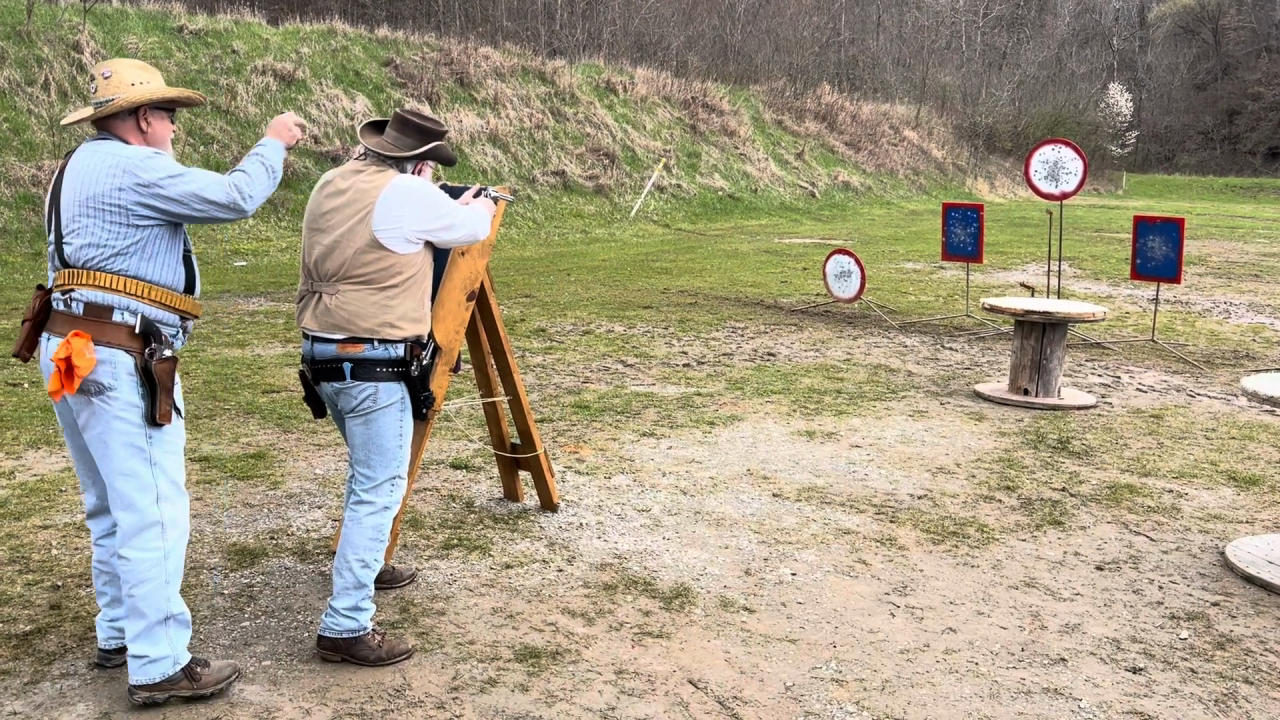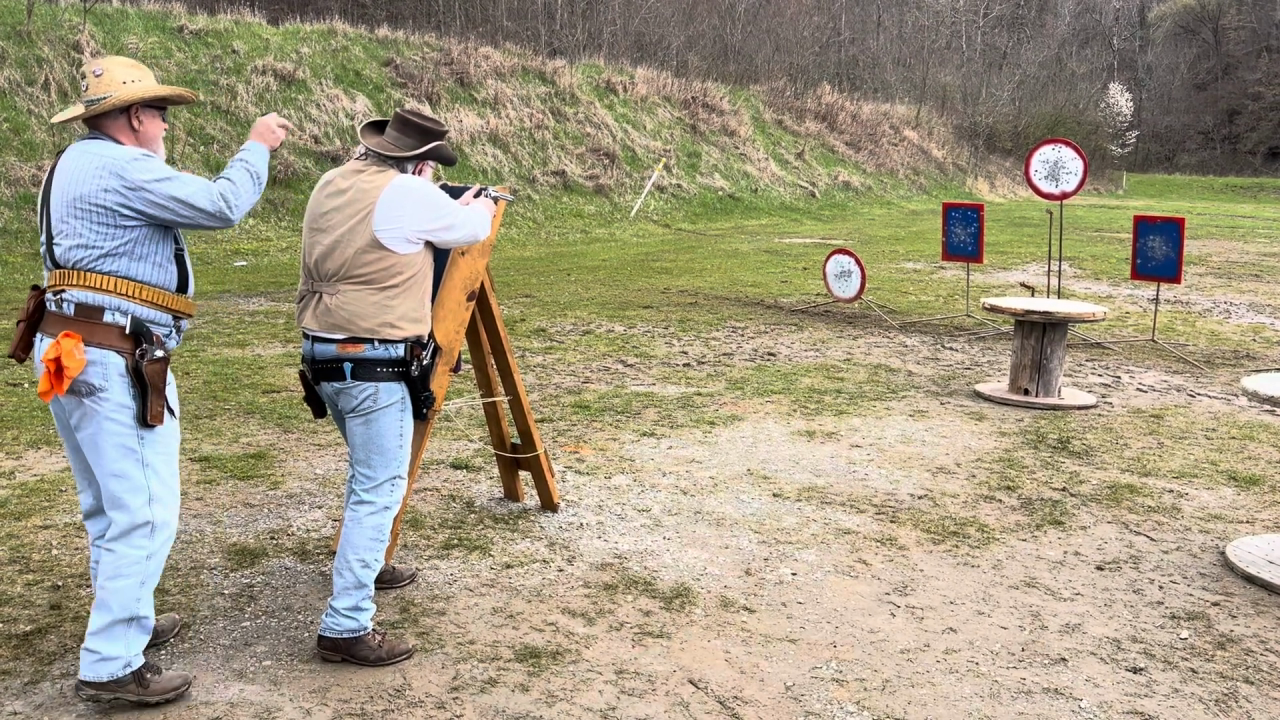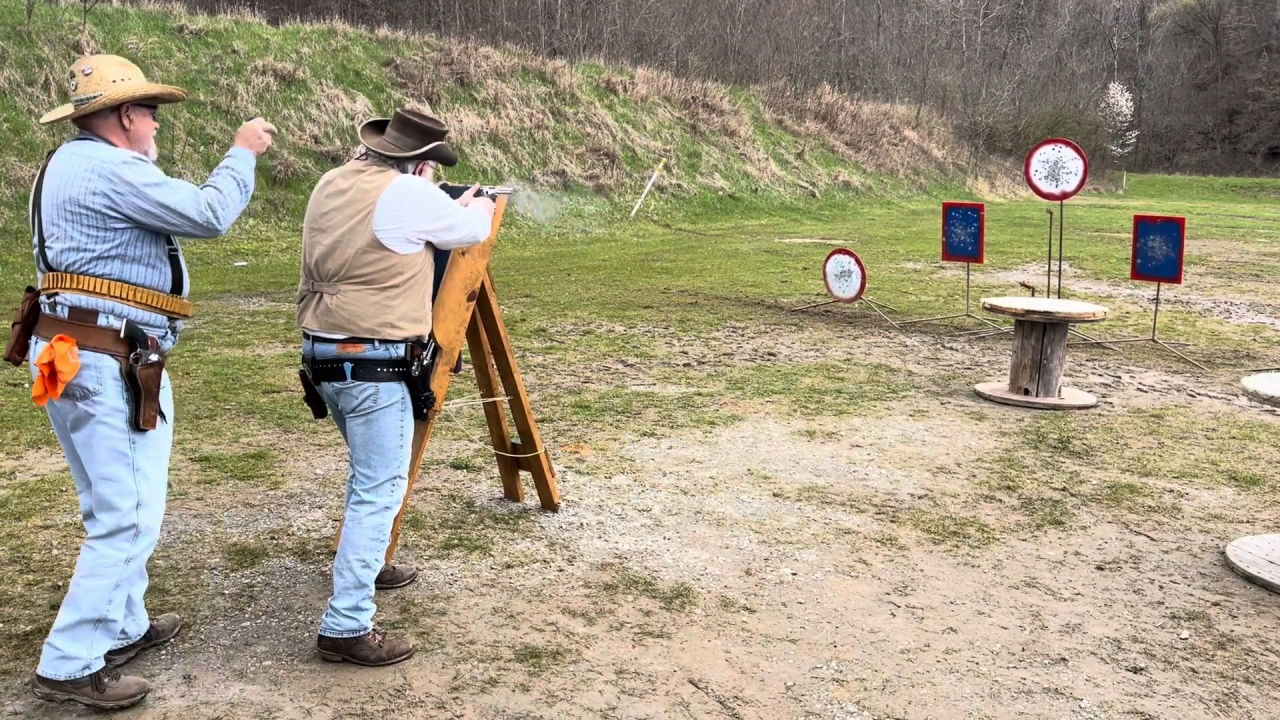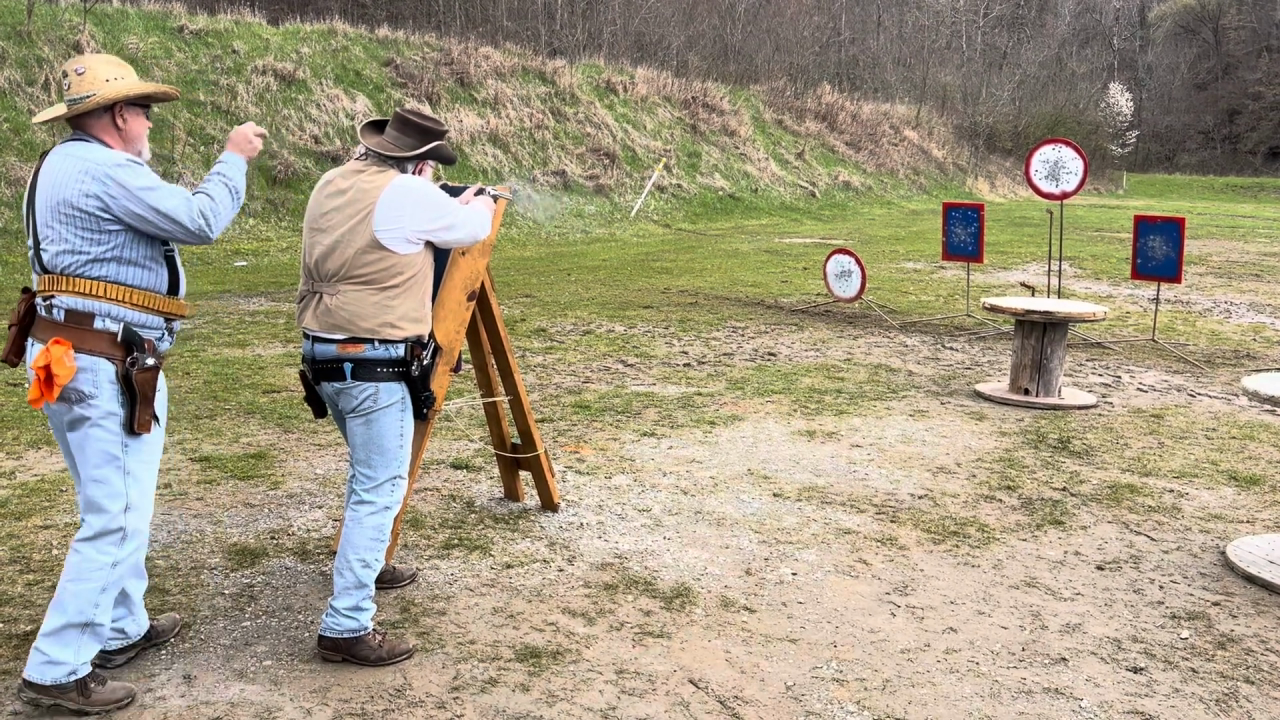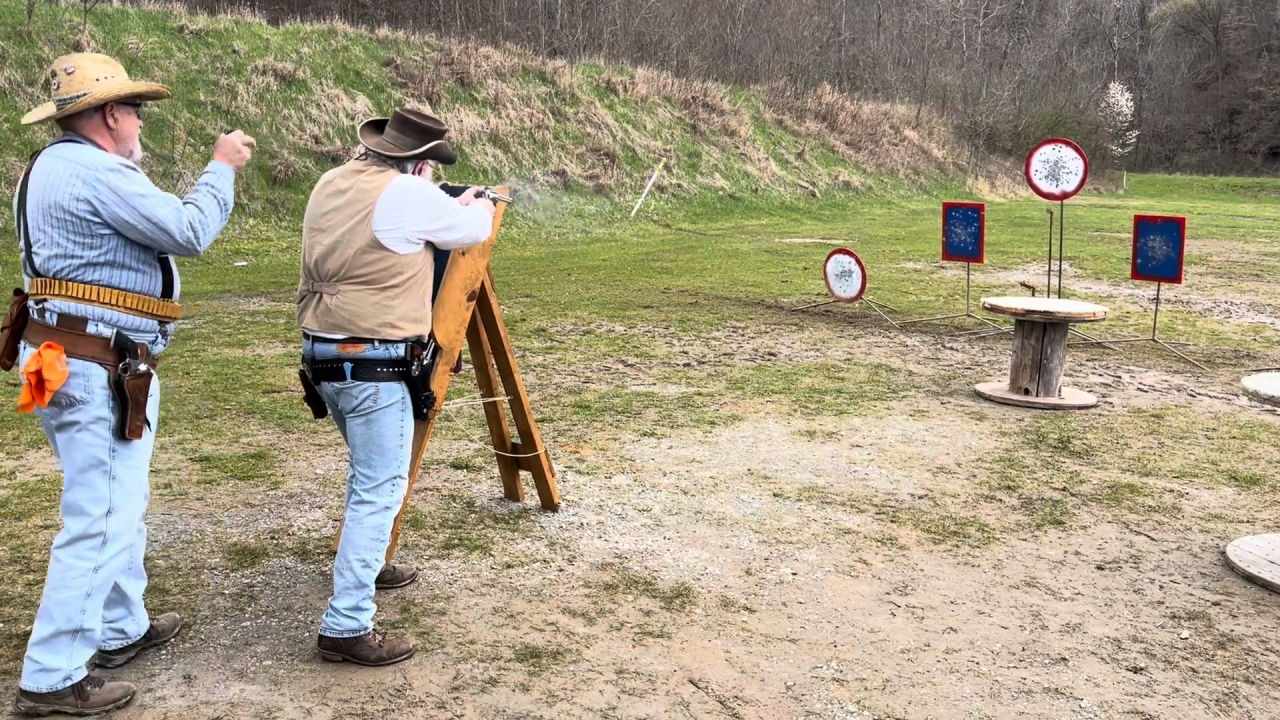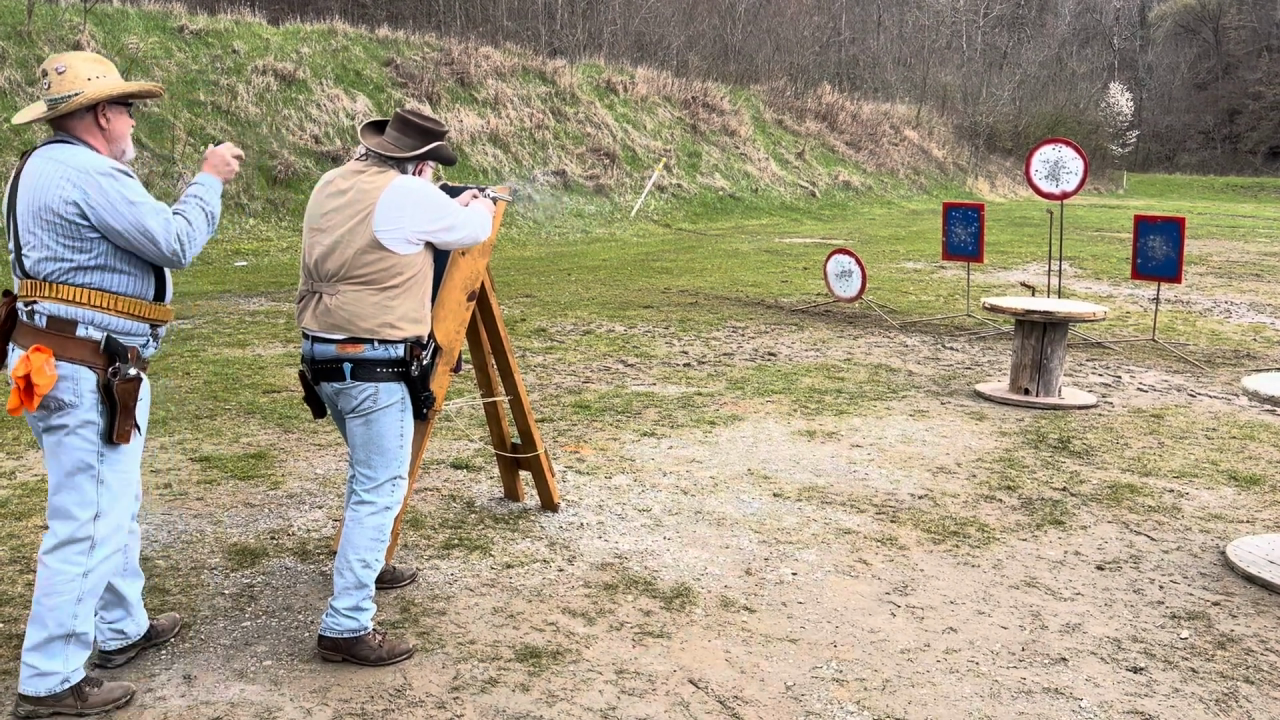
dt=0.1s
person 1, frame 1
left shoulder: (77, 169)
right shoulder: (133, 167)
right elbow: (236, 197)
right wrist: (273, 143)
left hip: (73, 349)
right hip: (122, 359)
left knee: (112, 508)
right knee: (153, 511)
left ankle: (123, 627)
right ankle: (159, 664)
person 1, frame 2
left shoulder: (71, 168)
right shoulder: (121, 167)
right elbow: (222, 204)
right wrist: (258, 145)
left hip: (68, 350)
right hip: (114, 359)
left knee: (108, 507)
right knee: (143, 511)
left ankle: (121, 630)
right ankle: (111, 666)
person 1, frame 3
left shoulder: (61, 169)
right shoulder: (111, 169)
right elbow: (209, 215)
right wrist: (243, 151)
left hip: (67, 352)
right hip: (109, 361)
left knee: (110, 507)
right knee: (127, 516)
left ankle: (123, 627)
right ankle: (70, 665)
person 1, frame 4
left shoulder: (55, 169)
right shoulder: (105, 171)
right elbow: (202, 221)
right wrist: (234, 156)
left hip: (63, 354)
right hip: (105, 365)
left knee: (109, 509)
right knee: (116, 520)
left ankle: (121, 628)
right ankle: (57, 670)
person 1, frame 5
right shoulder: (97, 172)
right elbow: (189, 233)
right wrist: (221, 165)
left hip: (56, 357)
right hip: (97, 367)
left knee: (116, 507)
right knee: (97, 523)
left ankle: (122, 629)
person 1, frame 6
right shoulder: (89, 176)
right elbow: (177, 243)
right wrist: (211, 179)
right hip: (87, 371)
left knee: (109, 508)
right knee: (86, 527)
left ankle: (121, 629)
person 2, frame 1
left shoulder: (330, 185)
right shoulder: (405, 194)
right elbow: (470, 229)
left wrist: (452, 205)
right wrist: (480, 206)
left hip: (325, 357)
right hip: (372, 364)
left knee: (368, 473)
right knee: (378, 490)
left ankle: (364, 565)
right ankle: (345, 626)
person 2, frame 2
left shoulder: (331, 185)
right shoulder: (408, 194)
right elbow: (471, 230)
left wrist: (453, 205)
right wrist: (481, 207)
left hip: (325, 357)
right hip: (373, 365)
left knee: (368, 473)
right knee: (378, 491)
left ankle: (364, 565)
right ankle: (345, 626)
person 2, frame 3
left shoulder: (332, 184)
right shoulder: (407, 194)
right elbow: (471, 230)
left wrist: (453, 205)
right wrist: (481, 207)
left hip: (325, 356)
right hip: (373, 363)
left knee: (368, 472)
right knee: (379, 490)
left ankle: (365, 565)
right ankle: (346, 626)
person 2, frame 4
left shoulder: (331, 184)
right shoulder: (407, 194)
right elbow: (470, 230)
left wrist: (453, 204)
right wrist: (481, 205)
left hip: (324, 356)
right hip: (372, 364)
left knee: (368, 473)
right knee: (379, 490)
left ankle: (364, 565)
right ankle: (346, 627)
person 2, frame 5
left shoulder: (331, 184)
right shoulder: (407, 195)
right elbow: (471, 230)
left wrist: (454, 206)
right wrist: (480, 207)
left hip: (325, 357)
right hip: (373, 364)
left knee: (368, 473)
right knee: (379, 491)
left ankle: (365, 566)
right ankle: (346, 626)
person 2, frame 6
left shoulder: (331, 185)
right shoulder: (407, 195)
right elbow: (470, 230)
left wrist: (452, 205)
right wrist: (481, 207)
left hip: (324, 356)
right hip: (372, 365)
left knee: (367, 473)
right knee: (379, 490)
left ankle: (365, 565)
right ankle: (346, 626)
